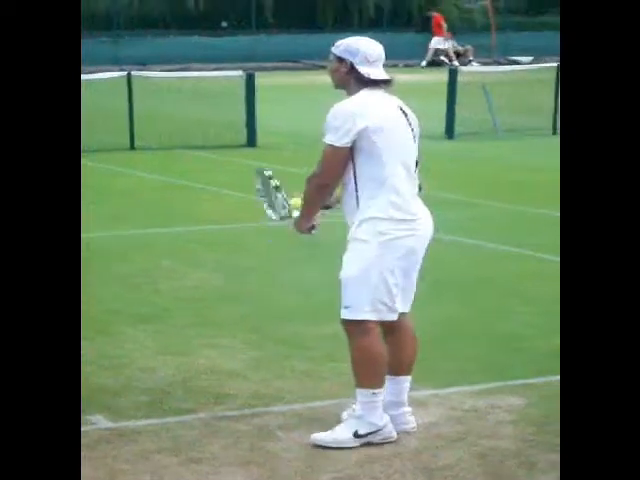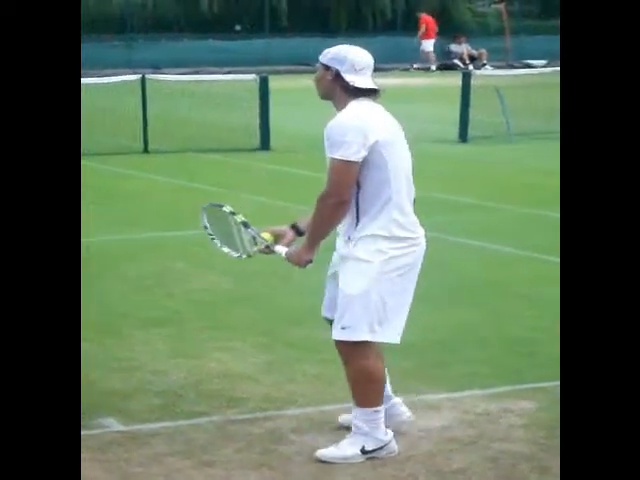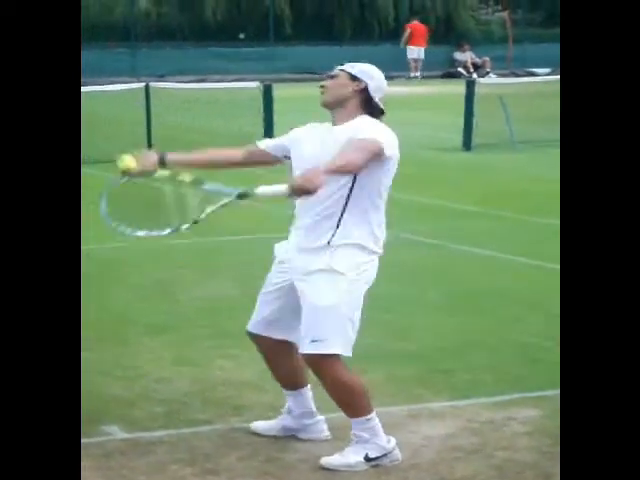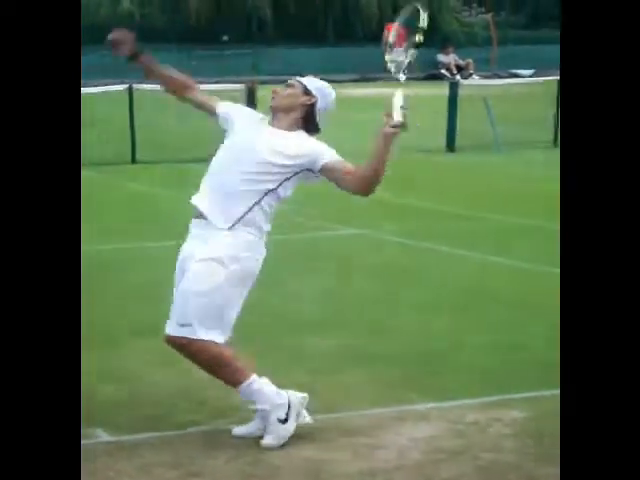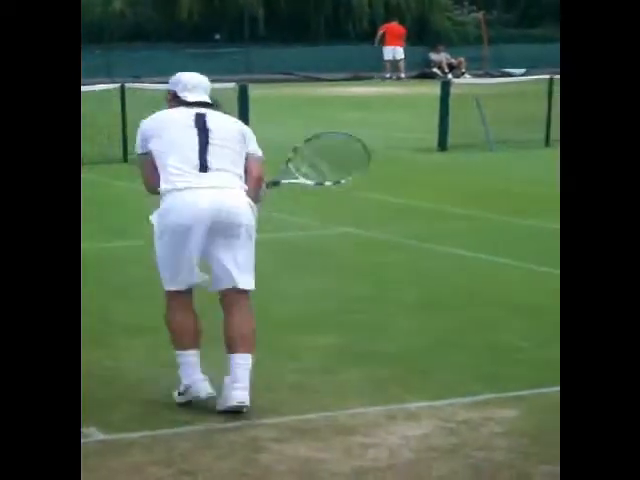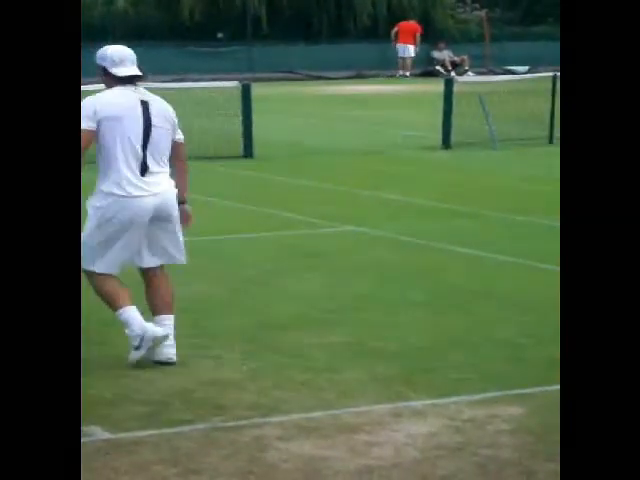
dt=0.7s
person 1, frame 1
left shoulder: (348, 111)
right shoulder: (397, 108)
left elbow: (325, 178)
left wrist: (306, 215)
right wrist: (328, 200)
left hip: (382, 230)
right hip: (408, 223)
left knee: (362, 321)
right knee: (396, 317)
left ankle: (371, 419)
right ankle: (396, 407)
person 1, frame 2
left shoulder: (348, 123)
right shoulder: (370, 116)
left elbow: (336, 198)
left wrist: (308, 246)
right wrist: (297, 229)
left hip: (379, 247)
right hip: (375, 241)
left knee: (353, 340)
right knee: (359, 333)
left ankle: (373, 435)
right ankle: (385, 405)
person 1, frame 3
left shoulder: (372, 133)
right shoulder: (308, 135)
left elbow: (361, 154)
right elbow: (238, 154)
left wrist: (321, 173)
right wrist: (165, 160)
left hip: (340, 262)
right hip: (300, 256)
left knee: (325, 357)
right knee: (268, 335)
left ankle: (375, 443)
right ankle: (303, 418)
person 1, frame 4
left shoulder: (309, 149)
right shoulder: (245, 119)
left elbow: (361, 185)
right elbow: (189, 91)
left wrist: (384, 141)
right wrist: (139, 57)
left hip: (229, 249)
right hip: (203, 242)
left knee: (187, 339)
right knee: (204, 339)
left ankle: (277, 402)
right ankle: (275, 406)
person 1, frame 5
left shoulder: (152, 123)
right shoulder: (236, 126)
left elbow: (151, 181)
right elbow: (257, 177)
left hip: (181, 207)
right hip: (233, 204)
left knee: (178, 295)
right knee: (237, 297)
left ankle: (191, 380)
right ankle: (238, 387)
person 1, frame 6
left shoulder: (95, 104)
right shoulder: (163, 106)
left elbow: (80, 147)
right elbow: (179, 159)
right wrist: (181, 200)
left hip: (120, 200)
right hip: (164, 196)
left knee: (96, 270)
right knee: (155, 269)
left ankle: (142, 330)
right ankle: (165, 344)
